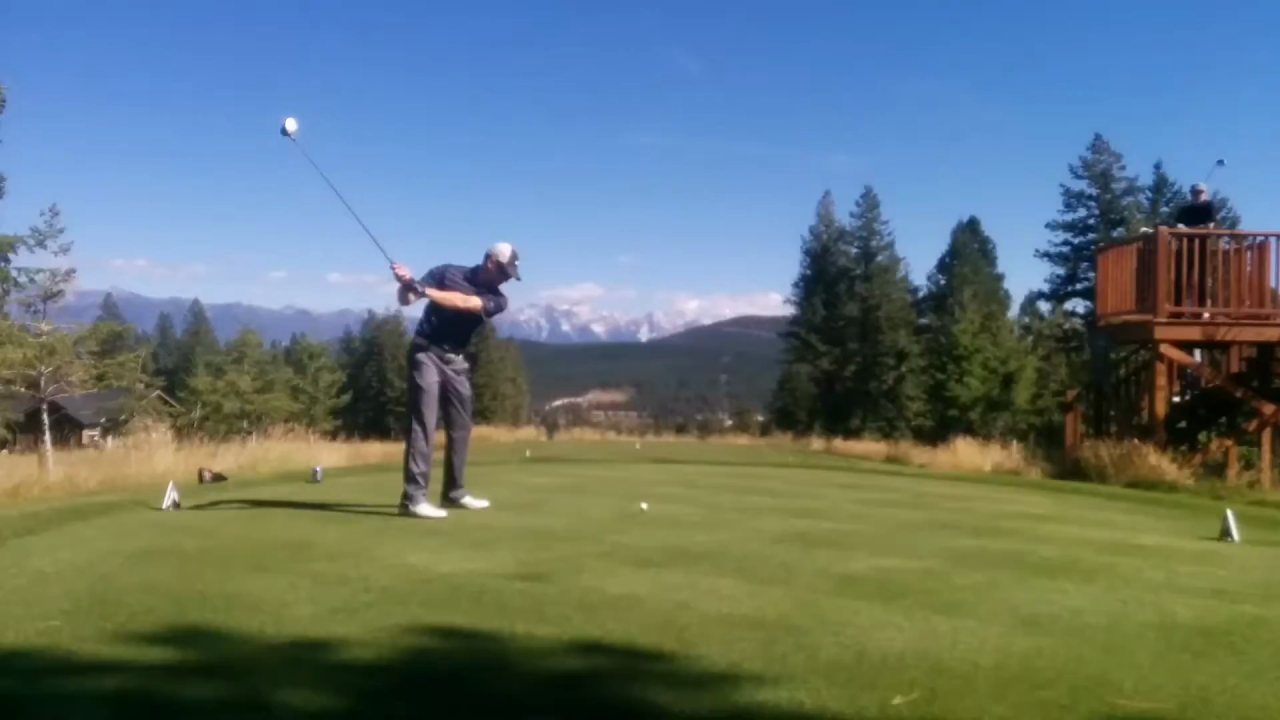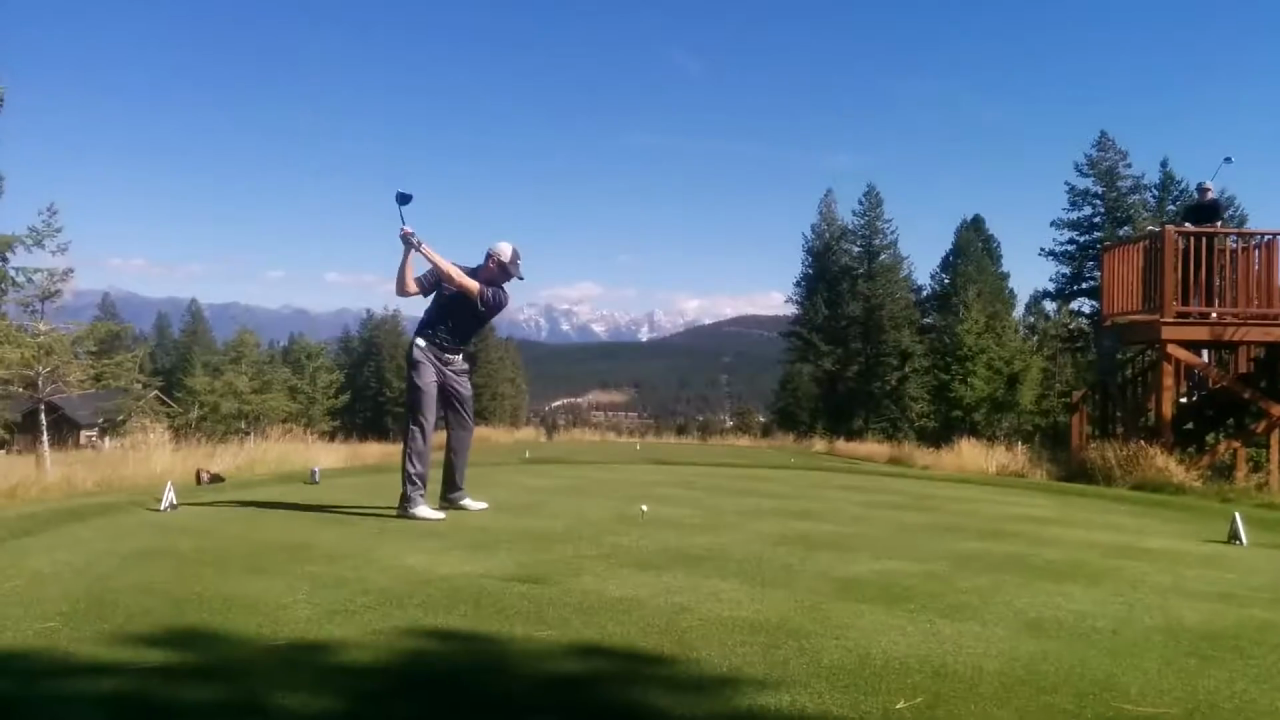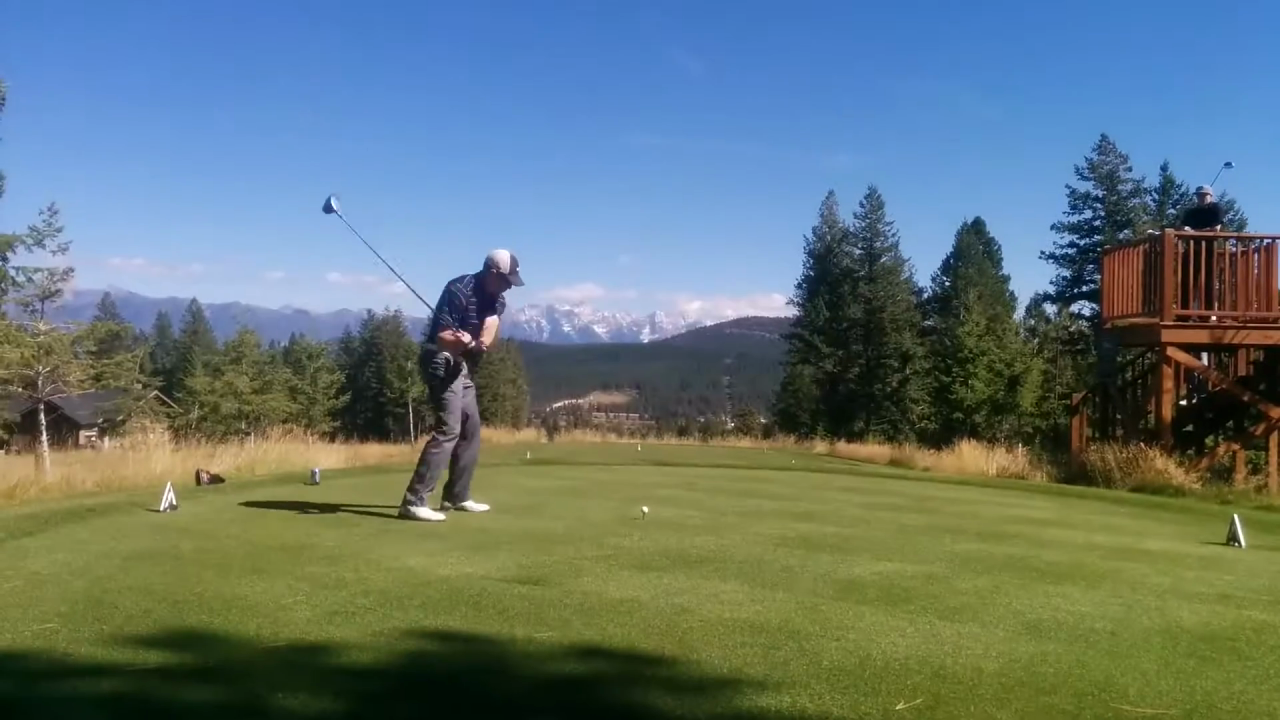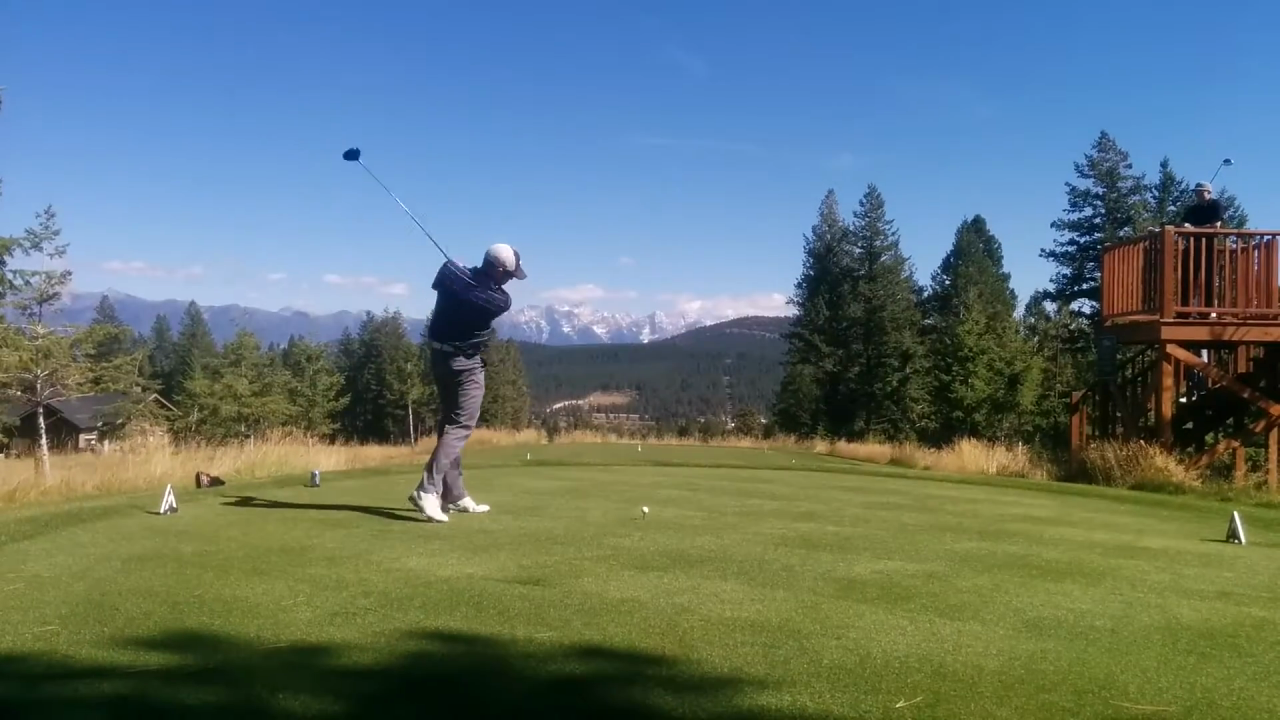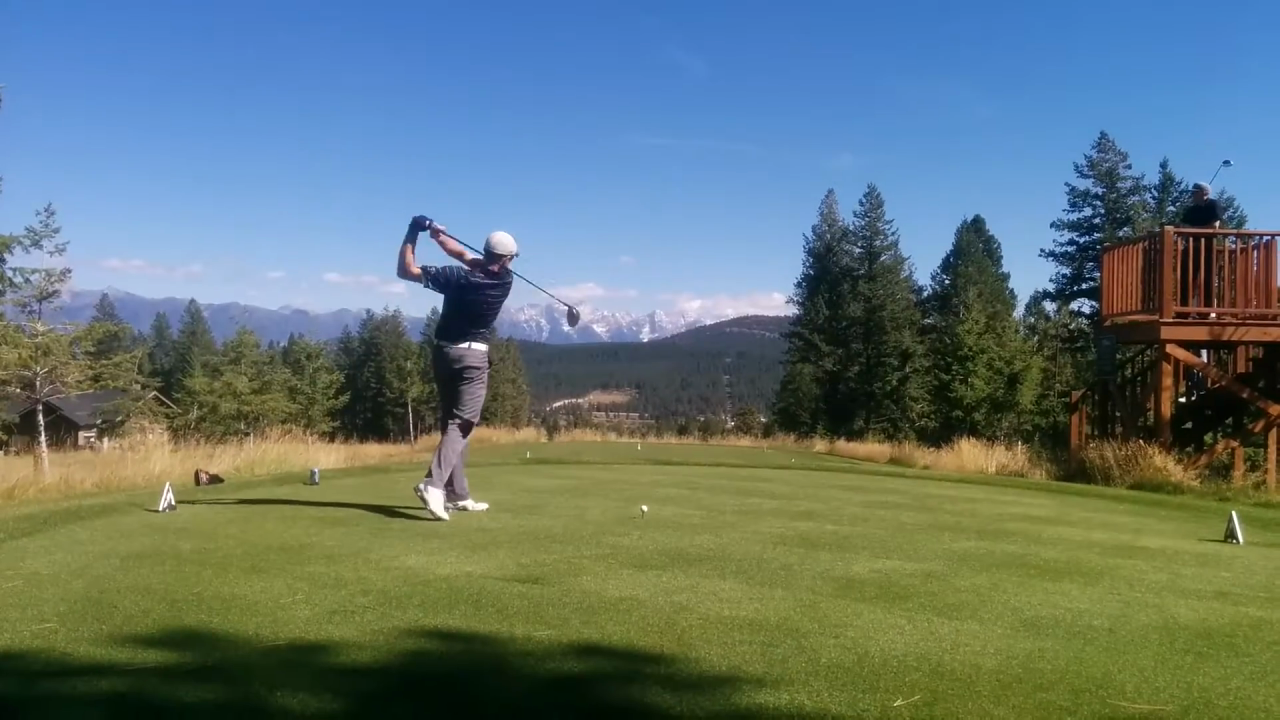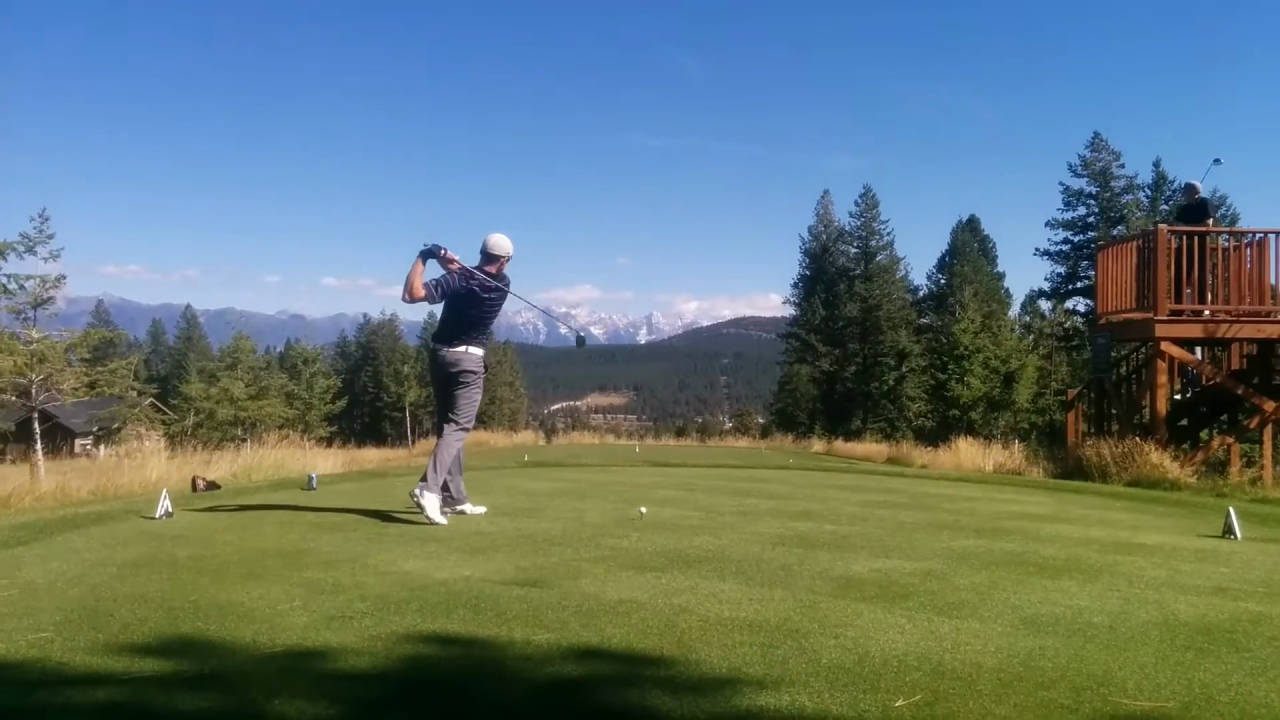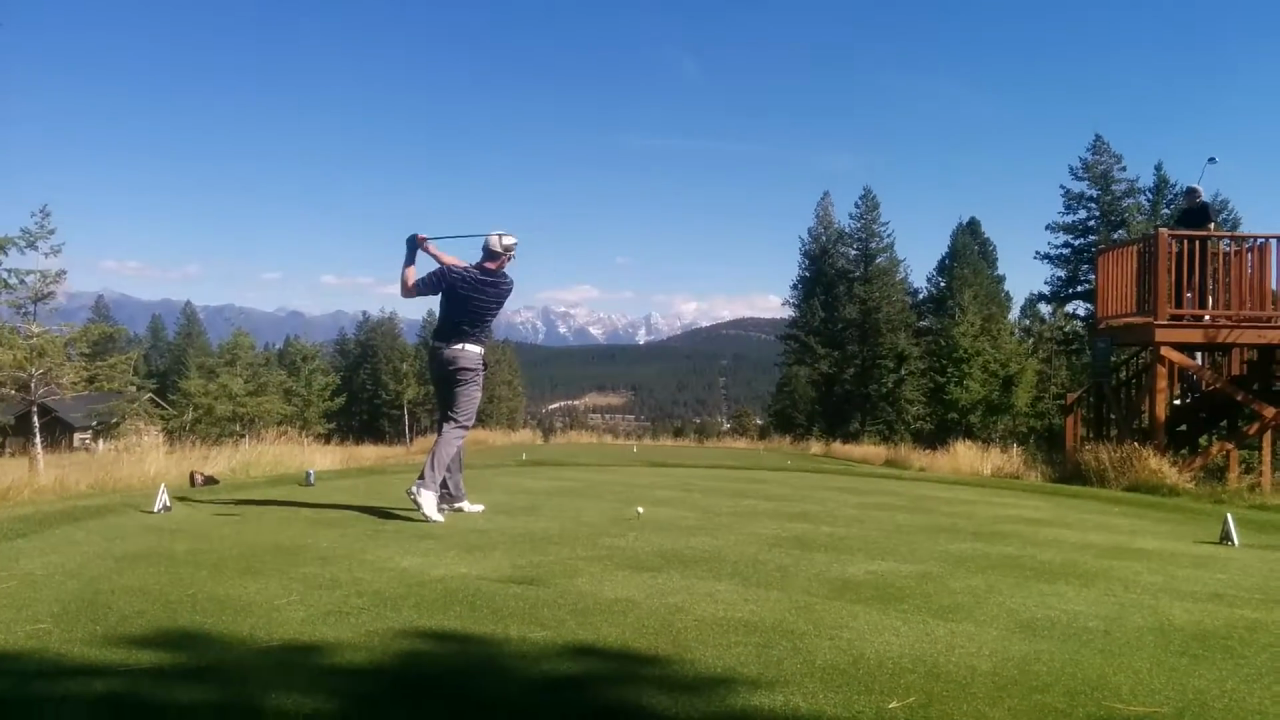
dt=0.2s
person 1, frame 1
left shoulder: (497, 301)
right shoulder: (447, 273)
left elbow: (463, 302)
right elbow: (406, 299)
left wrist: (424, 289)
right wrist: (405, 280)
left hip: (455, 361)
right hip: (426, 353)
left knee: (460, 428)
right knee: (423, 425)
left ankle: (454, 493)
right ankle: (413, 497)
person 1, frame 2
left shoulder: (497, 297)
right shoulder: (446, 270)
left elbow: (459, 280)
right elbow: (404, 290)
left wrist: (424, 250)
right wrist: (409, 251)
left hip: (454, 362)
right hip: (425, 353)
left knee: (461, 429)
right knee: (420, 425)
left ankle: (453, 494)
right ankle: (411, 499)
person 1, frame 3
left shoulder: (497, 300)
right shoulder: (458, 289)
left elbow: (488, 333)
right elbow: (441, 338)
left wrist: (473, 342)
right wrist: (461, 341)
left hip: (460, 366)
right hip: (442, 361)
left knee: (470, 430)
right knee: (447, 430)
left ankle: (456, 495)
right ankle: (415, 499)
person 1, frame 4
left shoulder: (450, 271)
right shoulder: (500, 298)
left hip: (440, 357)
right hip: (466, 362)
left knee: (451, 424)
right knee: (460, 428)
left ankle: (455, 496)
right ankle: (427, 490)
person 1, frame 5
left shoulder: (456, 276)
right shoulder: (506, 280)
left elbow: (405, 271)
right elbow: (474, 262)
left wrist: (412, 233)
right wrist: (441, 235)
left hip: (443, 352)
right hip: (472, 357)
left knee: (451, 421)
right knee: (461, 424)
left ankle: (456, 494)
right ankle: (434, 484)
person 1, frame 6
left shoulder: (457, 281)
right shoulder: (503, 285)
left elbow: (410, 294)
left wrist: (423, 257)
right wrist: (442, 257)
left hip: (440, 357)
right hip: (469, 360)
left knee: (447, 427)
right knee: (457, 428)
left ankle: (454, 498)
right ankle: (429, 488)
person 1, frame 7
left shoulder: (449, 275)
right shoulder: (505, 285)
left elbow: (408, 290)
left wrist: (411, 254)
right wrist: (431, 250)
left hip: (439, 354)
right hip: (468, 358)
left knee: (450, 423)
right knee: (457, 426)
left ankle: (452, 495)
right ankle: (426, 486)
